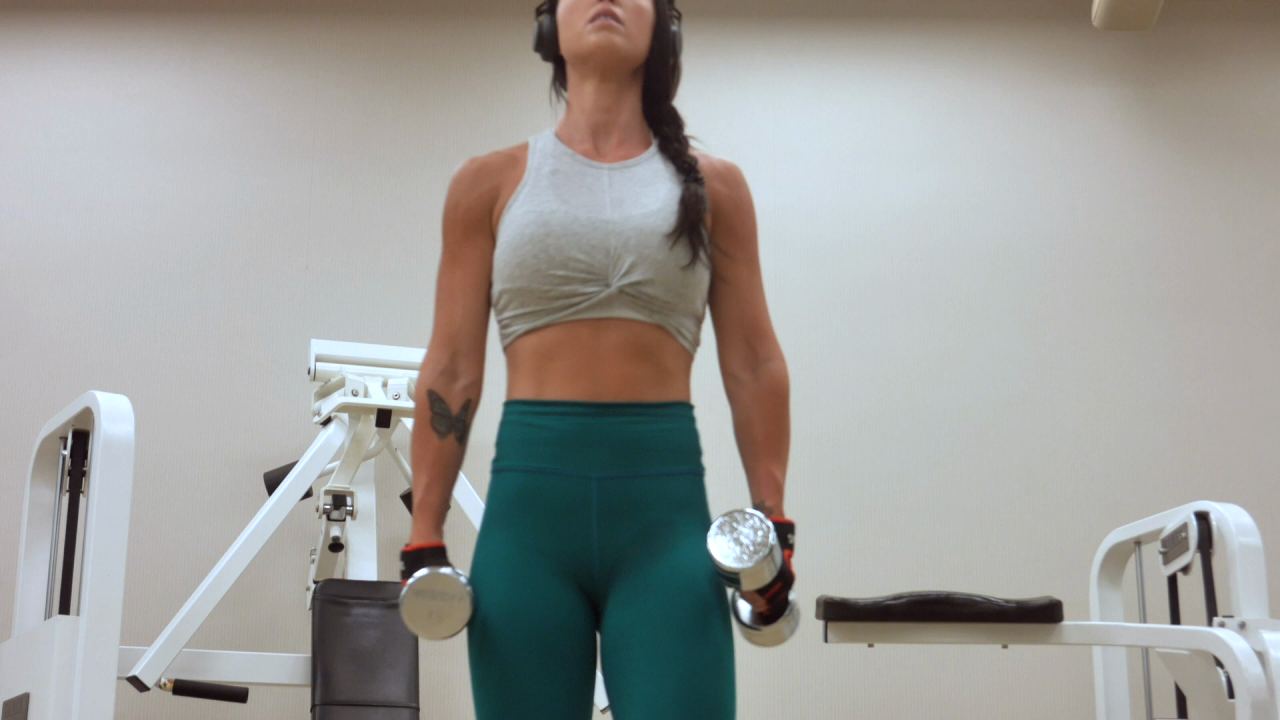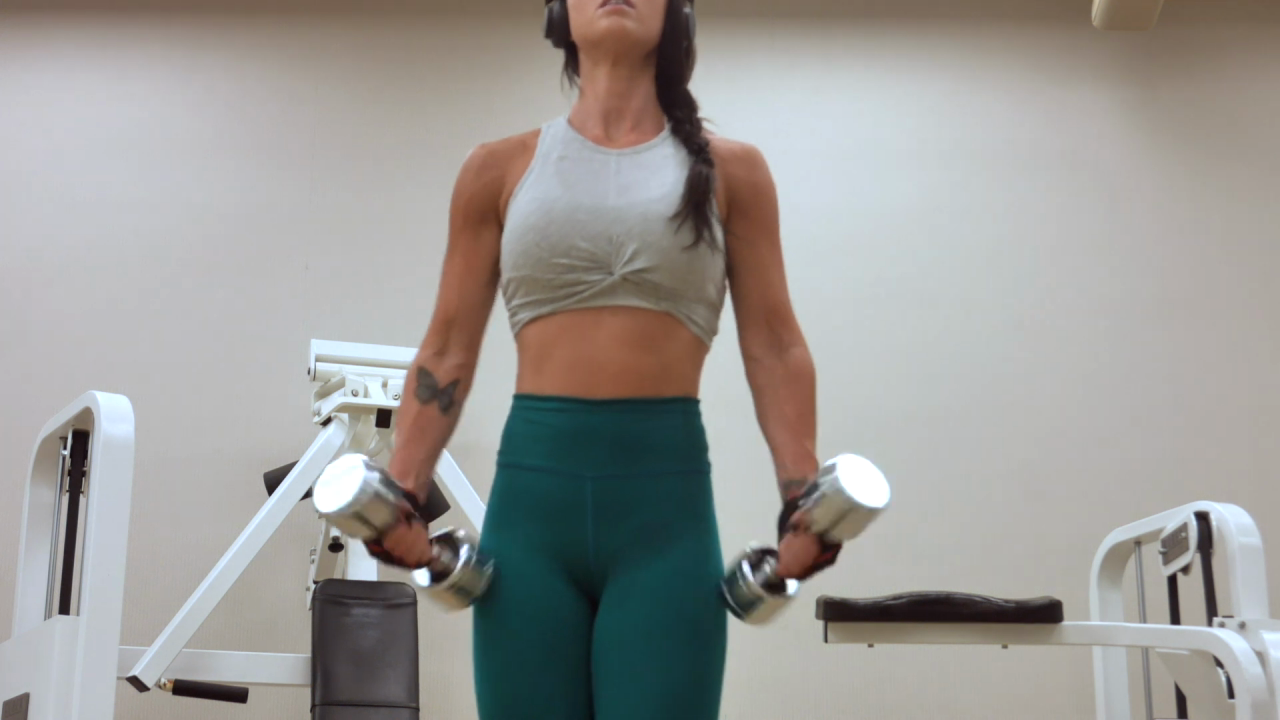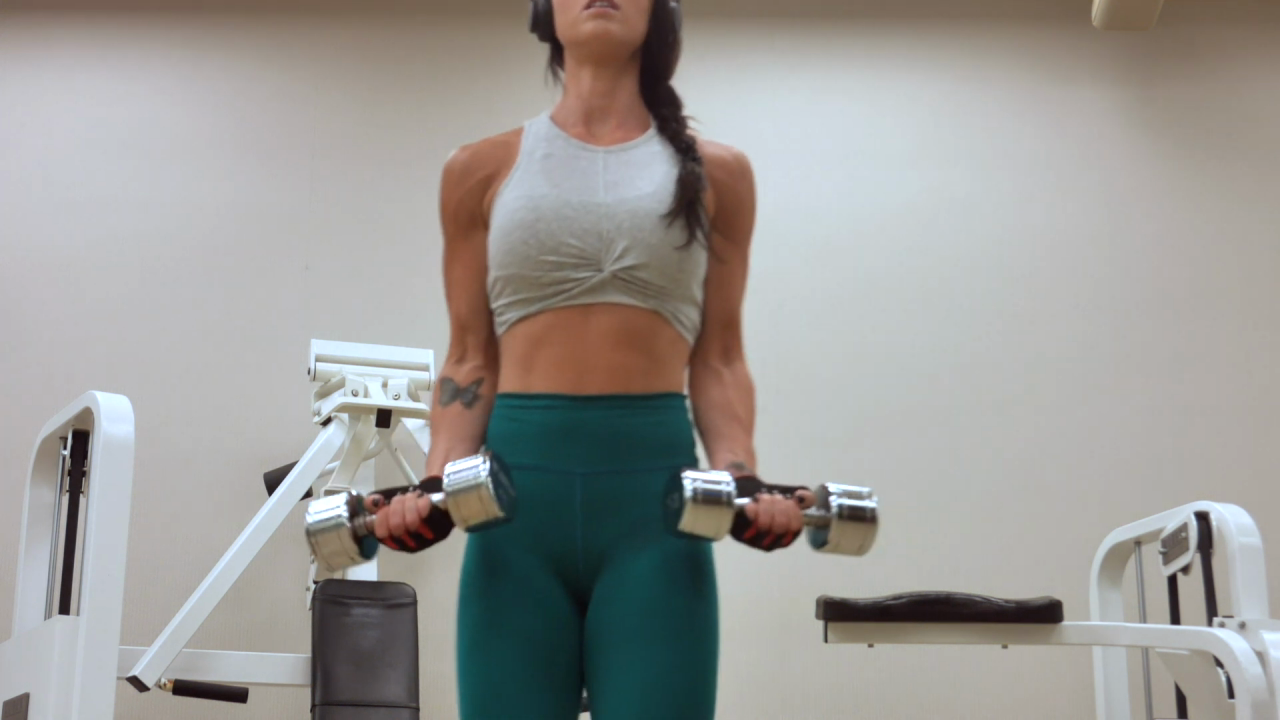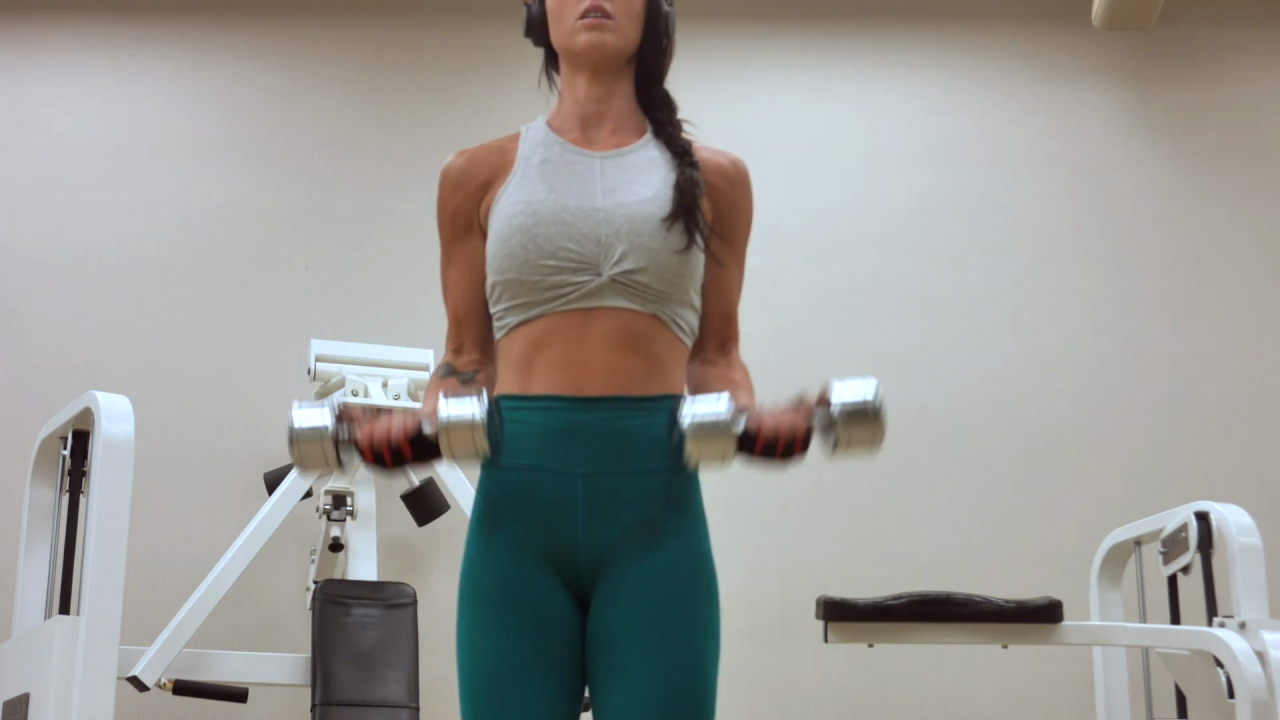
dt=0.5s
person 1, frame 1
left shoulder: (711, 186)
right shoulder: (489, 183)
left elbow: (754, 362)
right elbow: (450, 368)
left wrist: (772, 520)
right wrist: (425, 534)
left hip: (664, 503)
right hip: (529, 503)
person 1, frame 2
left shoulder: (730, 169)
right shoulder: (499, 169)
left elbow: (774, 348)
right elbow: (448, 350)
left wrist: (802, 495)
right wrist: (401, 493)
left hip: (666, 498)
right hip: (532, 493)
person 1, frame 3
left shoulder: (715, 173)
right shoulder: (481, 170)
left elbow: (718, 360)
right elbow: (471, 359)
left wrist: (742, 479)
right wrist: (436, 481)
left hip: (653, 495)
right hip: (519, 493)
person 1, frame 4
left shoulder: (712, 177)
right shoulder: (478, 175)
left elbow: (714, 352)
right elbow: (468, 353)
left wrist: (748, 418)
right wrist: (425, 423)
left hip: (655, 502)
right hip: (519, 496)
